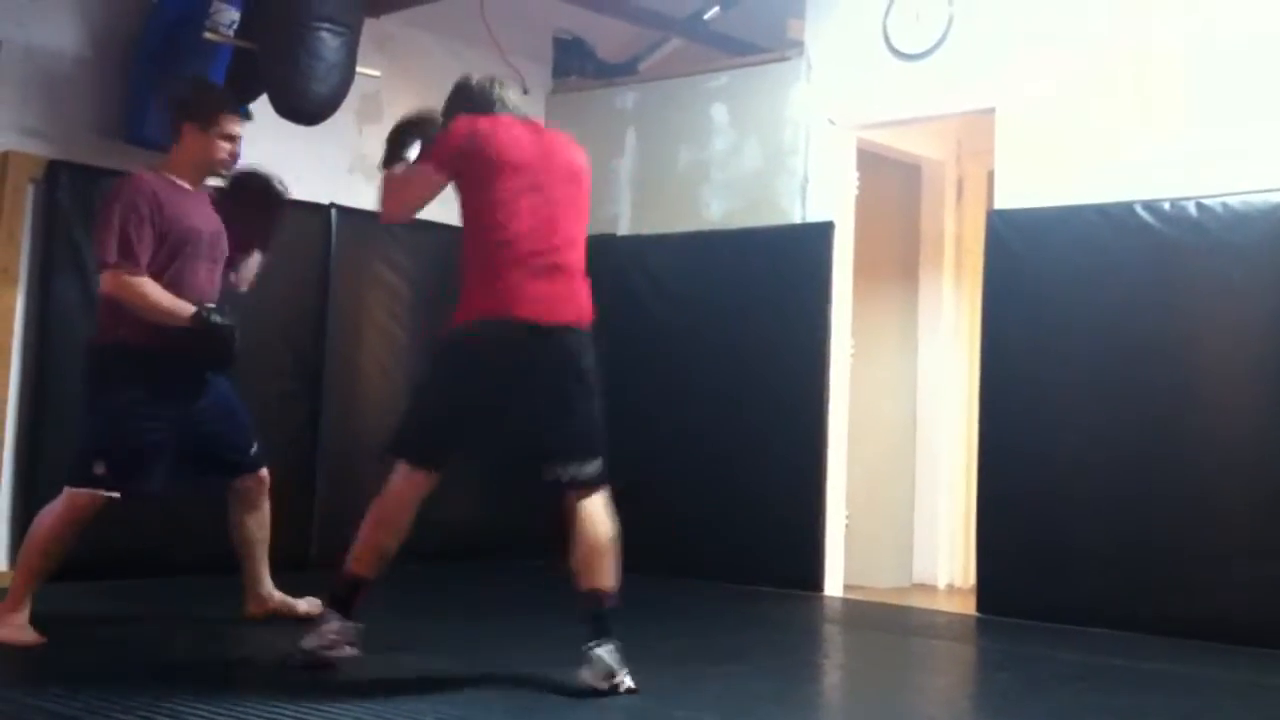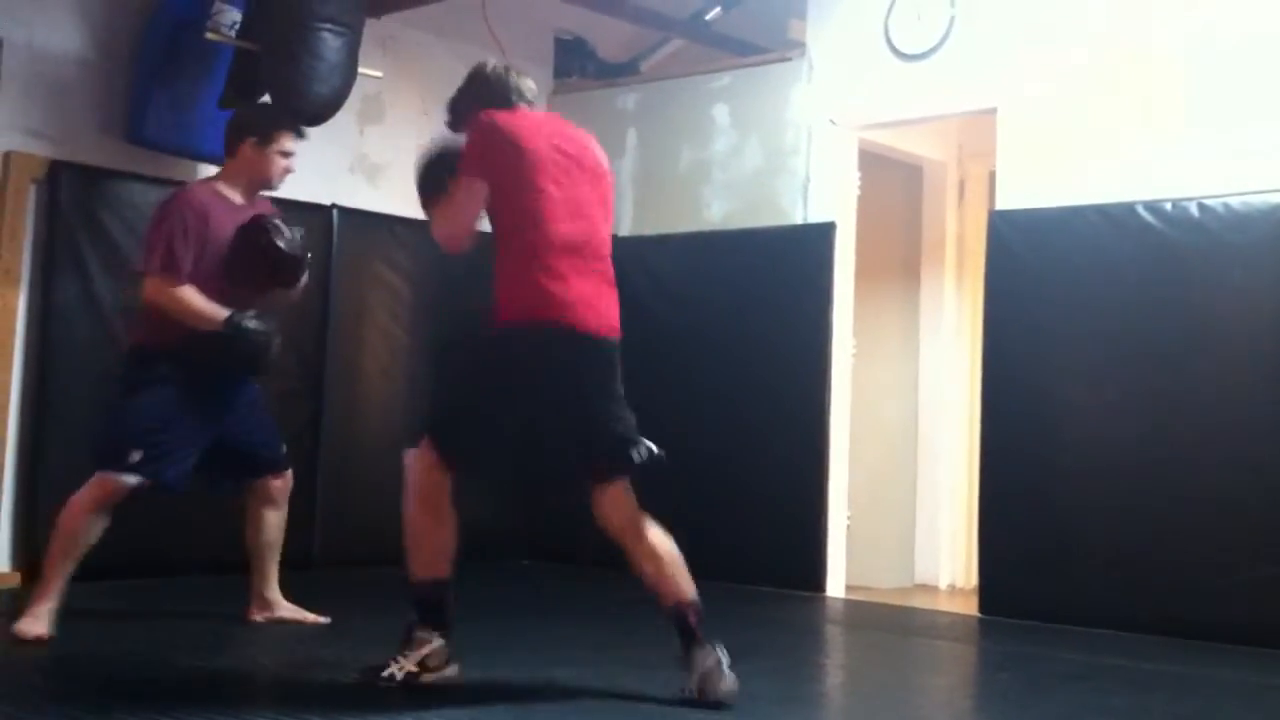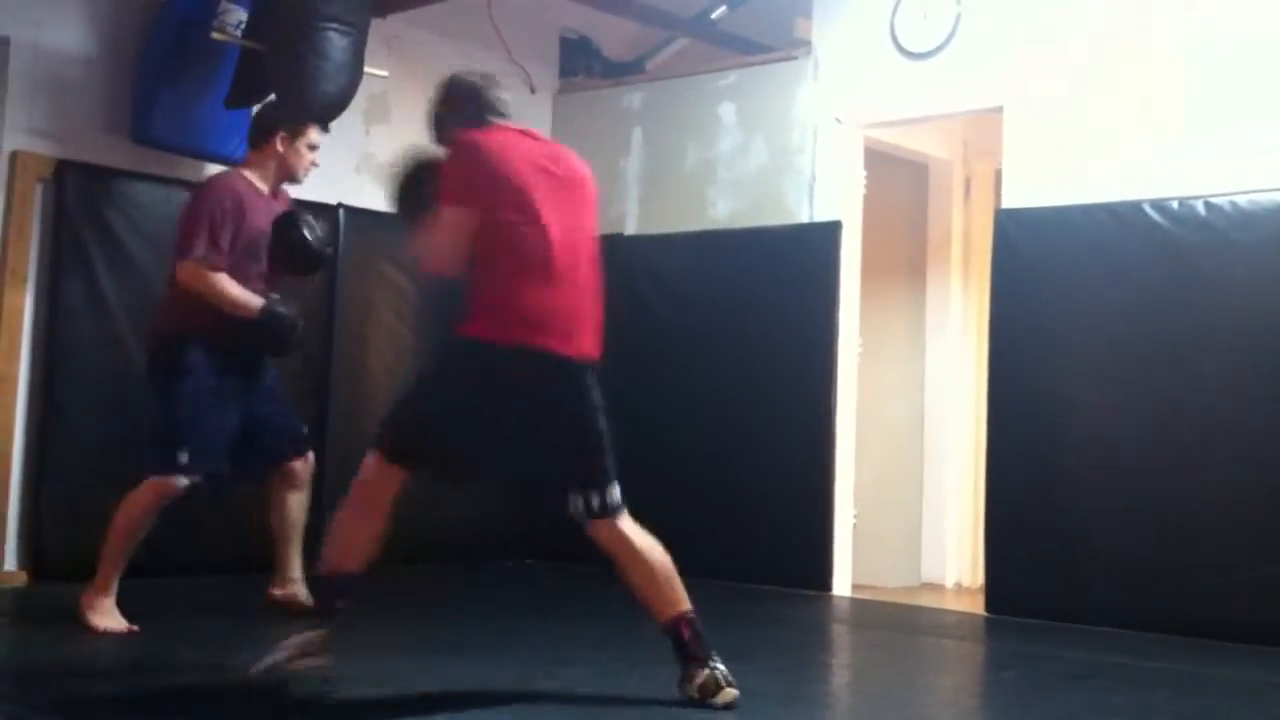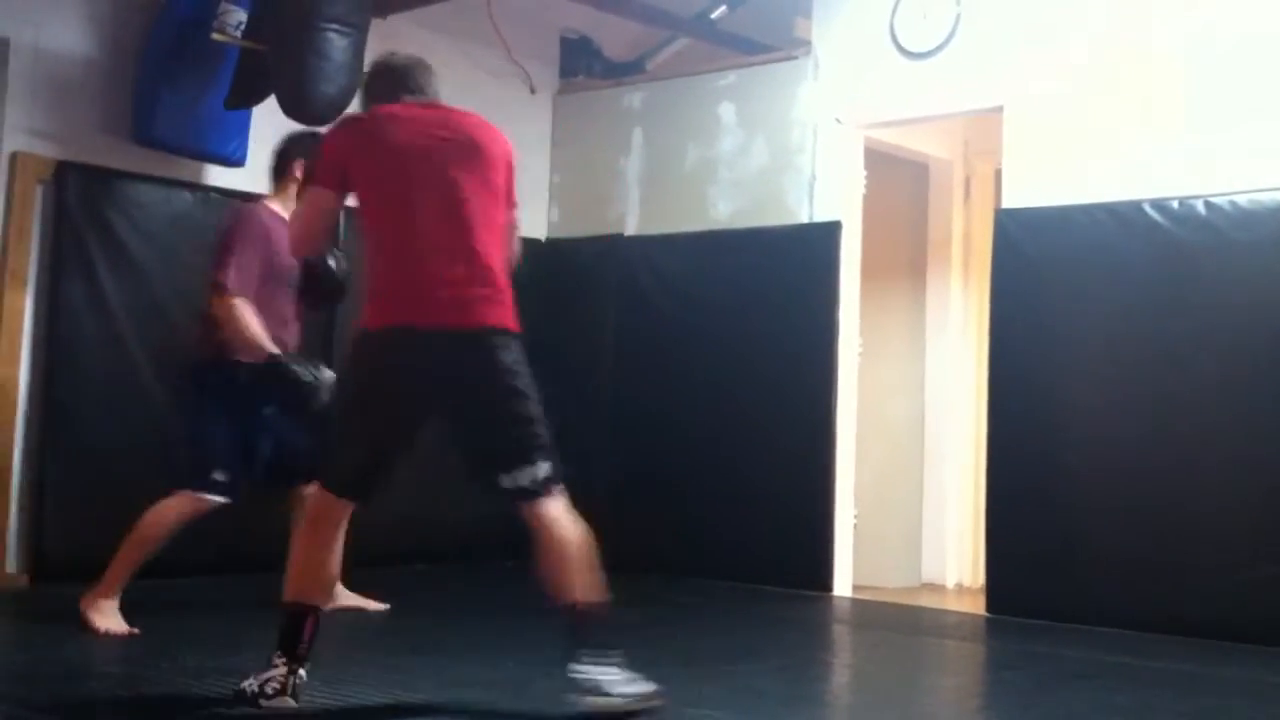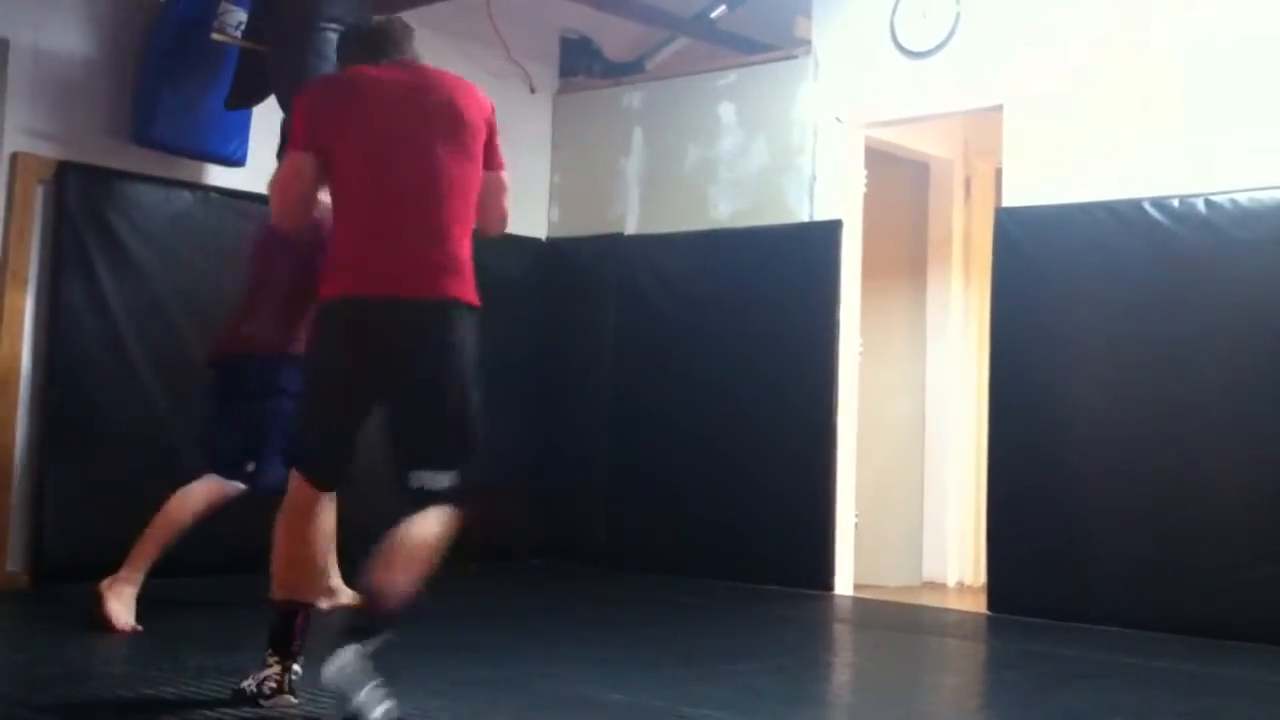
dt=0.2s
person 1, frame 1
left shoulder: (467, 134)
right shoulder: (571, 153)
left elbow: (396, 206)
left wrist: (399, 162)
left hip: (491, 328)
right hip: (566, 333)
left knee: (411, 477)
right knee: (586, 494)
left ankle: (340, 619)
right ankle: (602, 645)
person 1, frame 2
left shoulder: (492, 129)
right shoulder: (587, 146)
left elbow: (453, 236)
left wrist: (441, 199)
left hip: (530, 329)
right hip: (595, 334)
left knee: (426, 465)
right knee: (620, 510)
left ankle: (430, 636)
right ankle: (700, 653)
person 1, frame 3
left shoulder: (472, 152)
right shoulder: (574, 165)
left elbow: (438, 257)
left wrist: (425, 222)
left hip: (496, 345)
right hip: (571, 356)
left knee: (380, 471)
right knee: (610, 526)
left ankle: (320, 624)
right ankle: (701, 664)
person 1, frame 4
left shoulder: (352, 134)
right shoulder: (489, 137)
left elbow: (304, 241)
left hip: (395, 334)
right hip: (485, 333)
left knee: (330, 500)
right knee: (546, 503)
left ankle: (286, 665)
right ankle: (593, 657)
person 1, frame 5
left shoulder: (325, 94)
right shoulder: (469, 98)
left elbow: (287, 211)
right elbow: (494, 219)
left hip: (353, 307)
right hip: (442, 308)
left knee: (309, 486)
right knee: (437, 502)
left ankle: (280, 664)
right ankle: (356, 647)
person 2, frame 1
left shoulder: (212, 203)
right shoulder: (140, 191)
left elbow: (237, 278)
right elbow: (116, 280)
right wrist: (196, 318)
left hip: (196, 370)
right hip: (135, 369)
left knee: (252, 477)
right knee: (89, 492)
left ankle: (261, 593)
person 2, frame 2
left shoulder: (262, 213)
right shoulder: (190, 204)
left elbow: (278, 283)
right elbow: (158, 288)
right wrist: (230, 323)
left hip: (227, 371)
right hip: (167, 369)
left knee: (275, 478)
right knee: (115, 480)
left ankle: (267, 599)
right ankle: (42, 603)
person 2, frame 3
left shoulder: (279, 203)
right shoulder: (222, 192)
right elbow: (192, 273)
right wrist: (262, 309)
left hip: (245, 356)
right hip: (194, 354)
left knee: (296, 462)
right knee: (172, 478)
left ankle: (288, 582)
right ankle: (100, 593)
person 2, frame 4
left shoulder: (291, 230)
right shoulder: (252, 222)
right elbow: (228, 302)
right wrist: (278, 362)
left hip: (267, 382)
right hip: (234, 379)
left knee: (314, 483)
right knee: (203, 494)
left ankle: (330, 590)
right ankle: (104, 595)
person 2, frame 5
right shoulder: (319, 223)
left hip: (270, 367)
right hip: (261, 370)
right knee: (227, 479)
left ankle: (331, 587)
right ankle: (124, 583)
